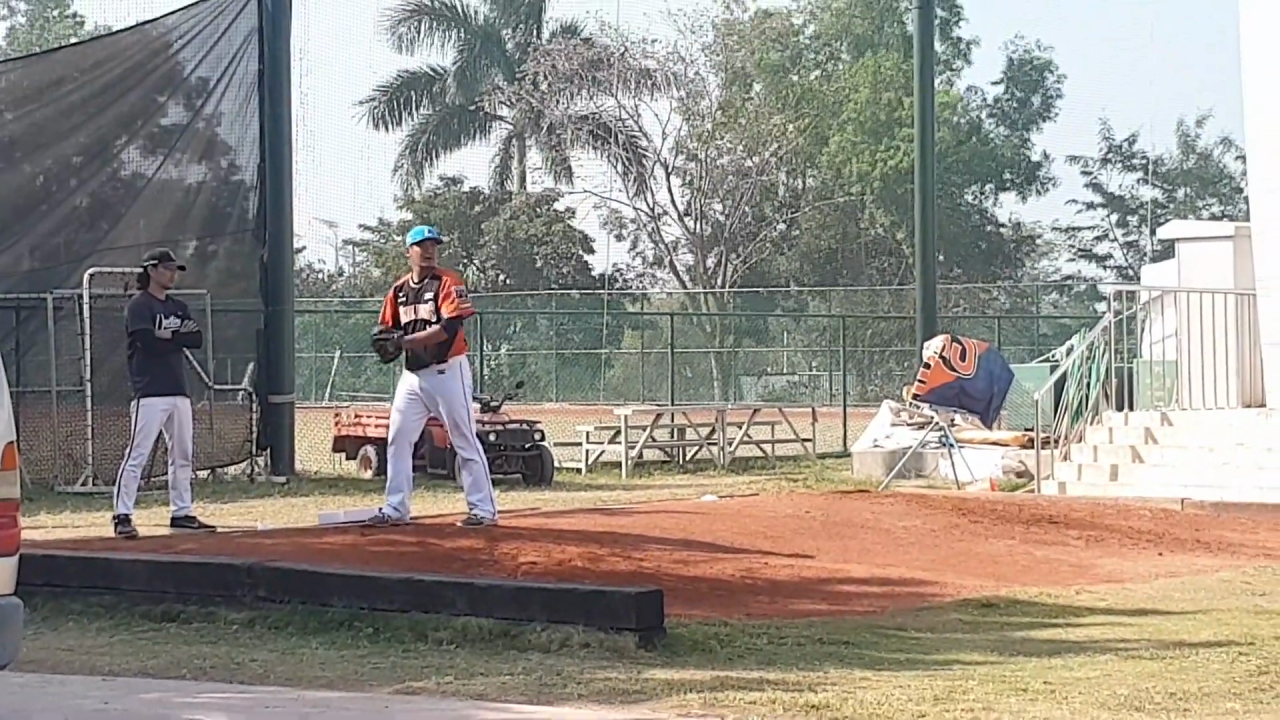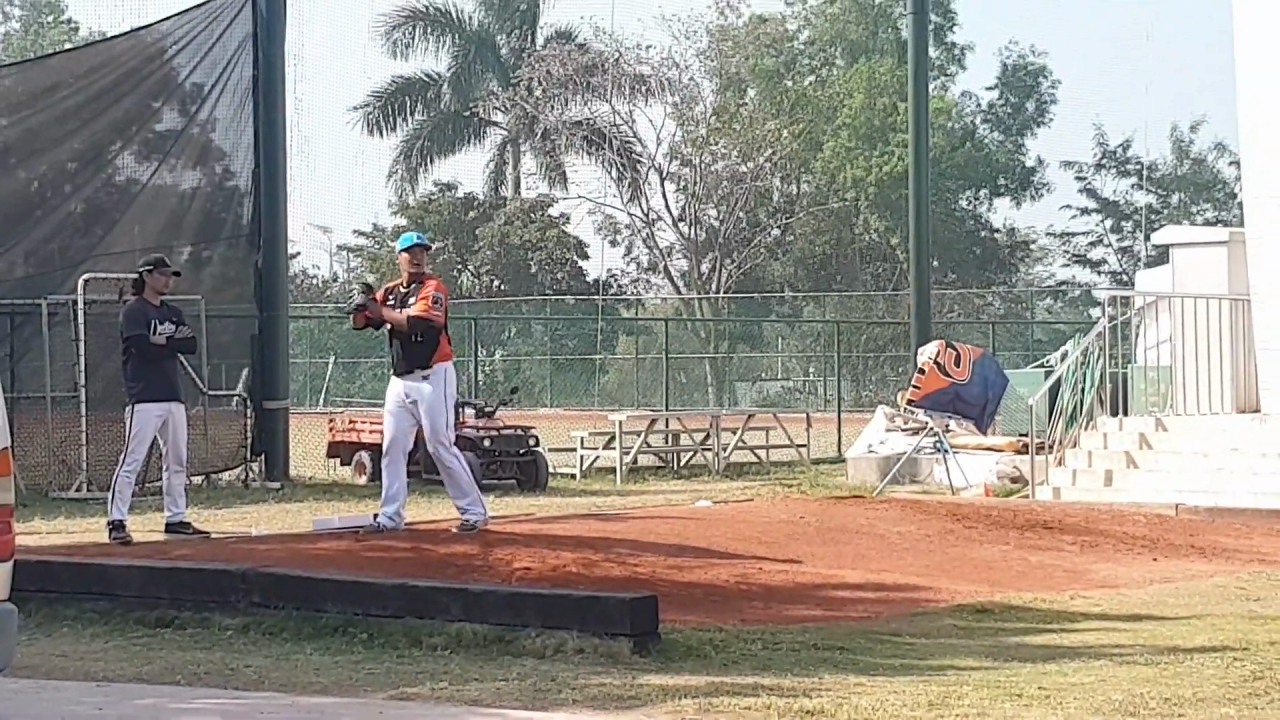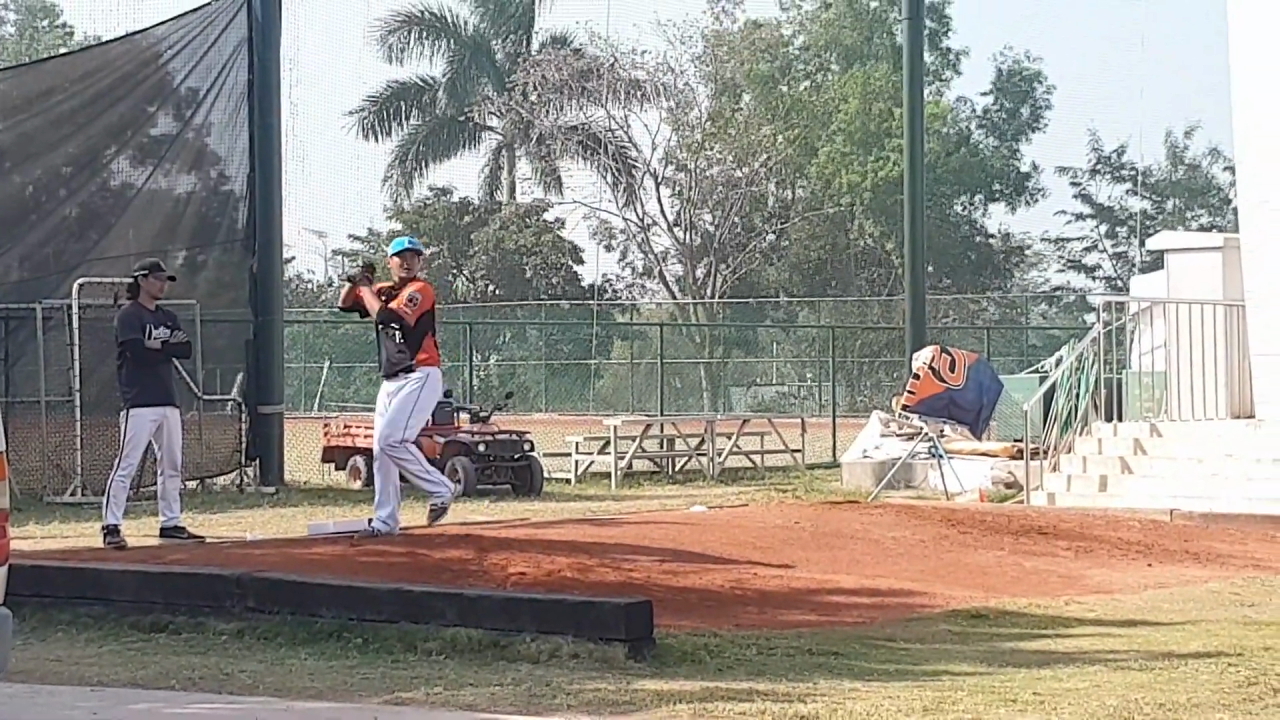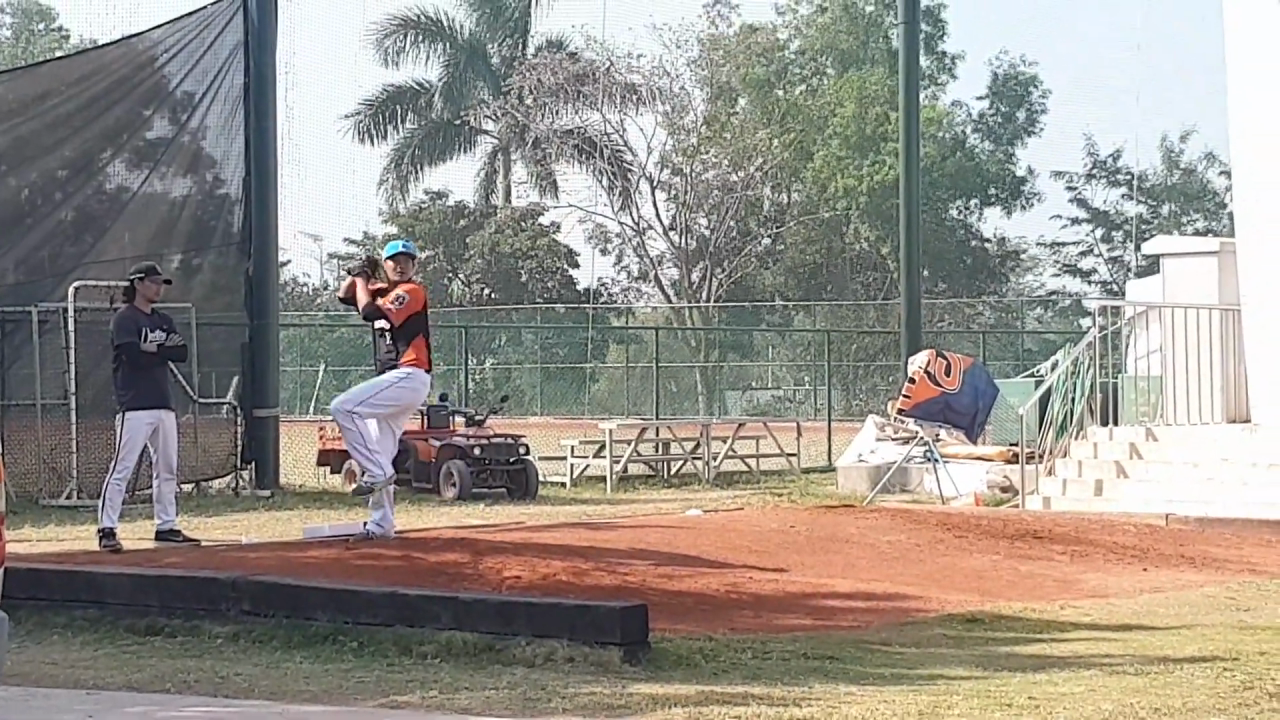
dt=0.1s
person 1, frame 1
left shoulder: (449, 282)
right shoulder: (399, 289)
left elbow: (451, 327)
right elbow: (388, 329)
left wrist: (408, 341)
left hip: (448, 371)
right hip: (413, 374)
left knee: (464, 440)
right knee: (397, 438)
left ankle: (484, 509)
right ankle: (395, 509)
person 1, frame 2
left shoulder: (433, 287)
right shoulder: (389, 292)
left elbow: (418, 325)
right elbow: (360, 323)
left wrist: (379, 311)
right wrist: (362, 307)
left hip: (433, 377)
right hip: (400, 380)
left knee: (440, 447)
right knee: (393, 447)
left ankle: (475, 512)
right ankle: (390, 517)
person 1, frame 3
left shoulder: (421, 290)
right shoulder: (387, 289)
left elbow: (386, 316)
right elbow: (346, 304)
left wrist: (365, 288)
right wrist: (355, 283)
left hip: (421, 378)
right hip: (391, 382)
left knee: (395, 445)
right knee: (383, 450)
left ankle: (440, 490)
right ankle: (386, 521)
person 1, frame 4
left shoulder: (411, 292)
right shoulder: (382, 291)
left elbow: (370, 312)
right elbow: (345, 294)
left wrist: (362, 282)
right wrist: (356, 277)
left hip: (407, 379)
right hip: (389, 381)
left knee: (342, 408)
right knee: (378, 451)
left ankle: (376, 473)
right ankle: (380, 524)
person 2, frame 1
left shoulder: (179, 307)
right shoulder: (138, 305)
left elbow: (197, 339)
right elbow: (149, 343)
left wrist: (169, 335)
right wrist: (180, 337)
left hip: (179, 391)
right hip: (150, 393)
left knee: (183, 456)
right knee: (137, 455)
left ankle: (182, 513)
right ankle: (122, 516)
person 2, frame 2
left shoulder: (174, 313)
right shoulder: (133, 311)
left elbow: (191, 345)
right elbow: (143, 348)
left wrist: (163, 341)
right wrist: (175, 342)
left hip: (173, 397)
right hip: (145, 399)
left knee: (177, 461)
right knee: (132, 461)
left ankle: (176, 519)
right ankle: (117, 522)
person 2, frame 3
left shoulder: (169, 317)
right shoulder: (128, 315)
left elbow: (186, 350)
right elbow: (139, 353)
left wrist: (158, 346)
right wrist: (169, 347)
left hip: (168, 402)
right hip: (139, 403)
left knee: (172, 466)
right knee: (126, 465)
left ankle: (171, 524)
right ankle: (111, 526)
person 2, frame 4
left shoulder: (164, 320)
right shoulder: (124, 318)
left elbow: (182, 353)
right elbow: (134, 356)
left wrist: (154, 349)
right wrist: (165, 350)
left hip: (164, 405)
right hip: (135, 407)
left knee: (167, 469)
right knee: (122, 469)
left ankle: (166, 527)
right ankle: (107, 529)
